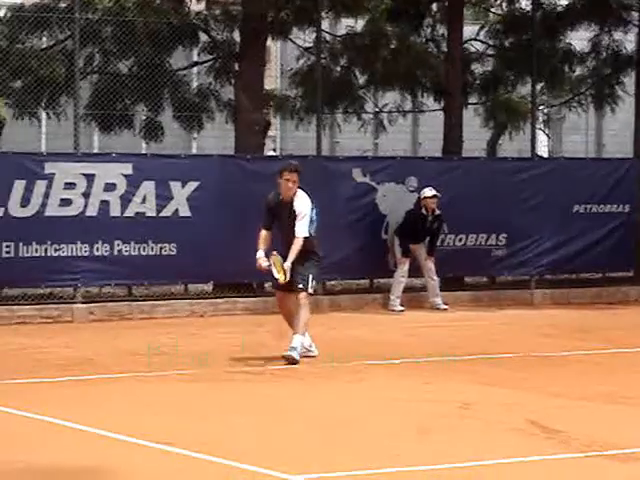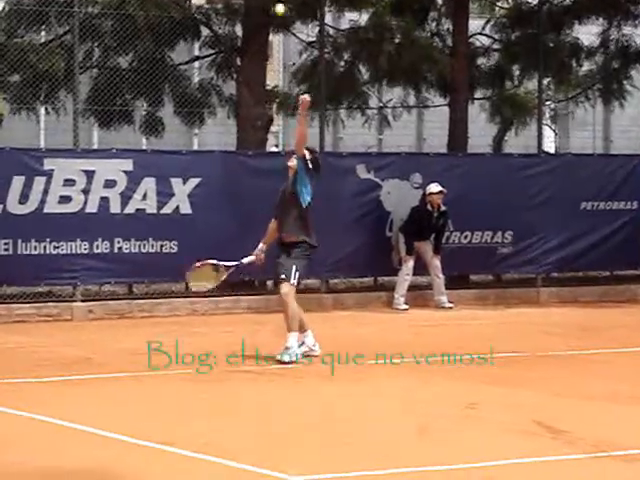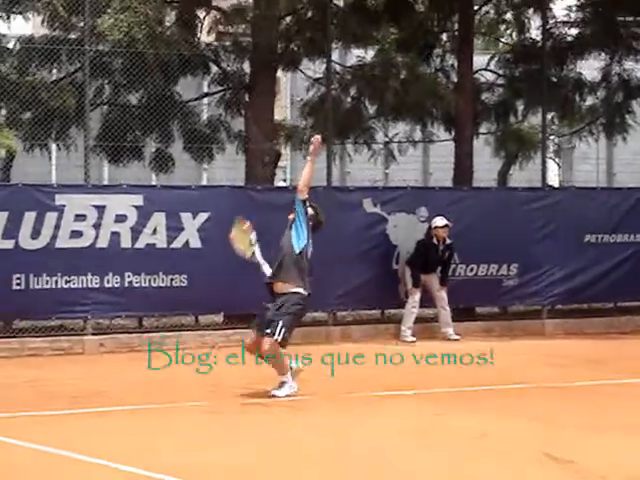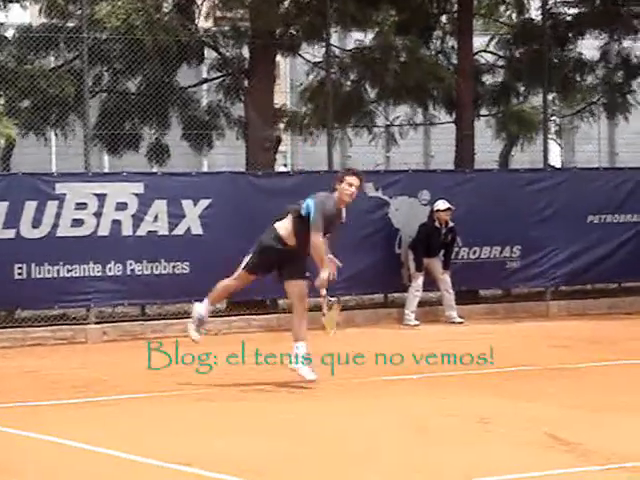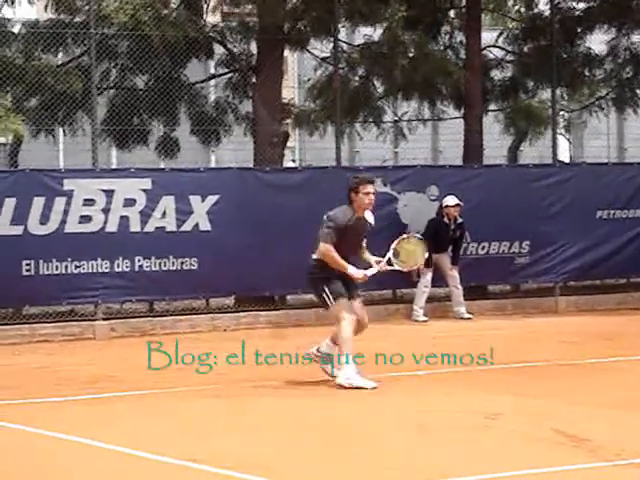
dt=0.5s
person 1, frame 1
left shoulder: (302, 202)
right shoulder: (272, 200)
left elbow: (300, 237)
right elbow: (267, 229)
left wrist: (288, 263)
right wrist: (261, 253)
left hip: (308, 256)
right hip: (288, 256)
left knee: (302, 297)
right knee: (282, 299)
left ankle: (296, 345)
right ankle: (306, 343)
person 1, frame 2
left shoulder: (304, 176)
right shoulder: (287, 187)
left elbow: (300, 149)
right elbow: (277, 221)
left wrist: (302, 112)
right wrist: (263, 246)
left hip: (299, 247)
right hip: (286, 247)
left knee: (287, 292)
right knee: (287, 295)
left ankle: (292, 345)
right ankle: (308, 342)
person 1, frame 3
left shoulder: (301, 227)
right shoulder: (295, 237)
left elbow: (302, 191)
left wrist: (312, 156)
left hip: (292, 300)
right hip: (277, 299)
left knee: (270, 348)
right knee: (252, 345)
left ankle: (288, 380)
right ankle: (288, 366)
person 1, frame 4
left shoulder: (339, 212)
right shoulder: (325, 202)
right elbow: (315, 238)
left wrist: (325, 257)
right wrist: (322, 270)
left hip: (296, 253)
right hip: (275, 243)
left knee: (300, 303)
right knee: (236, 282)
left ankle: (299, 358)
right ankle: (202, 310)
person 1, frame 5
left shoulder: (368, 218)
right shoulder: (337, 217)
right elbow: (324, 249)
left wrist: (372, 259)
right wrist: (350, 270)
left hip: (343, 276)
right hip: (324, 273)
left knee: (361, 321)
right knee: (347, 318)
left ankle: (322, 351)
right ankle: (347, 373)
person 2, frame 1
left shoulder: (438, 216)
right shoulder: (413, 214)
left elbow: (434, 236)
right elbow: (404, 235)
left wrist: (431, 253)
right wrist: (405, 254)
left hip: (420, 243)
right hip: (402, 241)
left knee: (430, 269)
right knee: (402, 269)
left ankle: (437, 302)
right ankle: (394, 303)
person 2, frame 2
left shoulder: (443, 213)
right shoulder: (418, 210)
left elbow: (440, 233)
right elbow: (409, 232)
left wrist: (437, 251)
right wrist: (409, 252)
left hip: (425, 240)
right hip: (407, 239)
left knee: (436, 266)
right knee: (407, 267)
left ankle: (442, 300)
right ankle: (398, 301)
person 2, frame 3
left shoulder: (449, 246)
right shoulder: (424, 244)
left elbow: (446, 266)
right elbow: (415, 265)
left wrist: (443, 284)
right wrist: (416, 285)
left hip: (431, 273)
right hip: (413, 272)
left knee: (443, 299)
right knee: (414, 300)
left ankle: (448, 332)
right ankle: (405, 333)
person 2, frame 4
left shoulder: (451, 229)
right shoulder: (426, 227)
left elbow: (449, 249)
right elbow: (419, 248)
left wrist: (446, 267)
right wrist: (419, 269)
left hip: (434, 257)
right hip: (417, 255)
left knee: (446, 282)
right knee: (417, 284)
left ankle: (452, 315)
right ankle: (408, 317)
person 2, frame 5
left shoulder: (460, 224)
right shoulder: (435, 223)
left elbow: (457, 245)
right elbow: (427, 244)
left wrist: (455, 263)
right wrist: (428, 264)
left hip: (443, 253)
left knee: (454, 278)
right knee: (425, 280)
left ankle: (460, 311)
right ankle: (417, 313)
